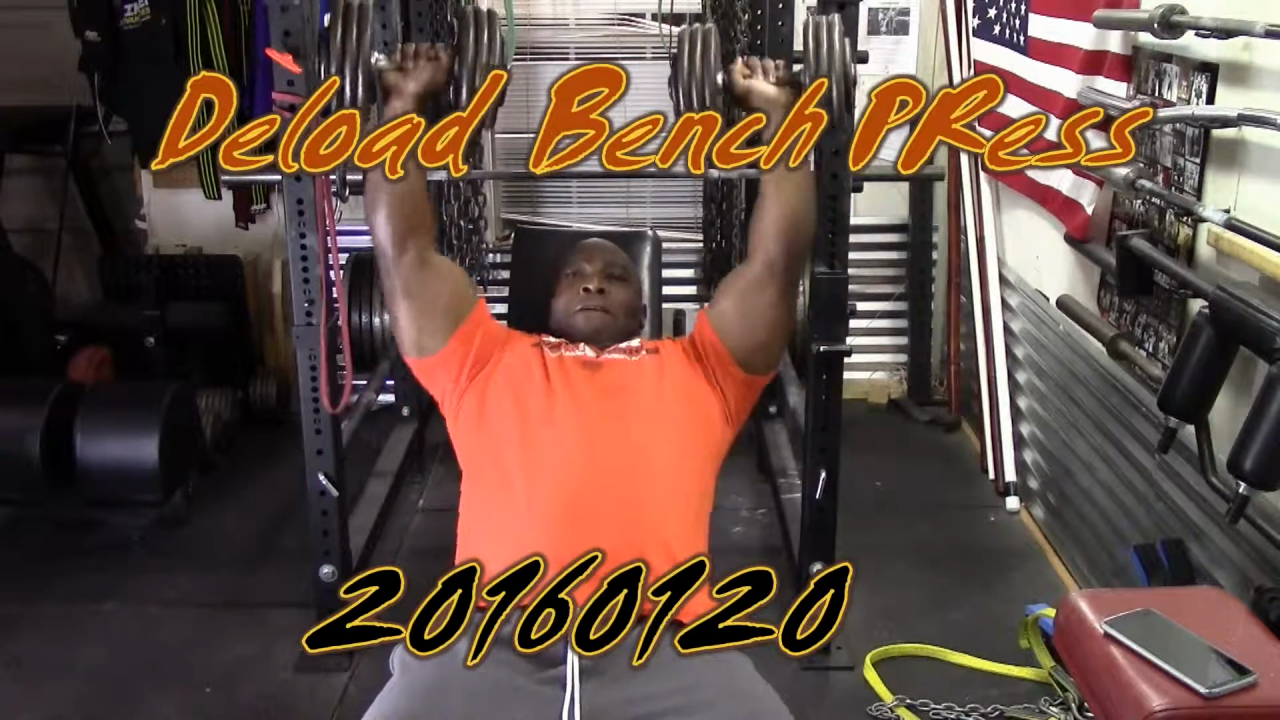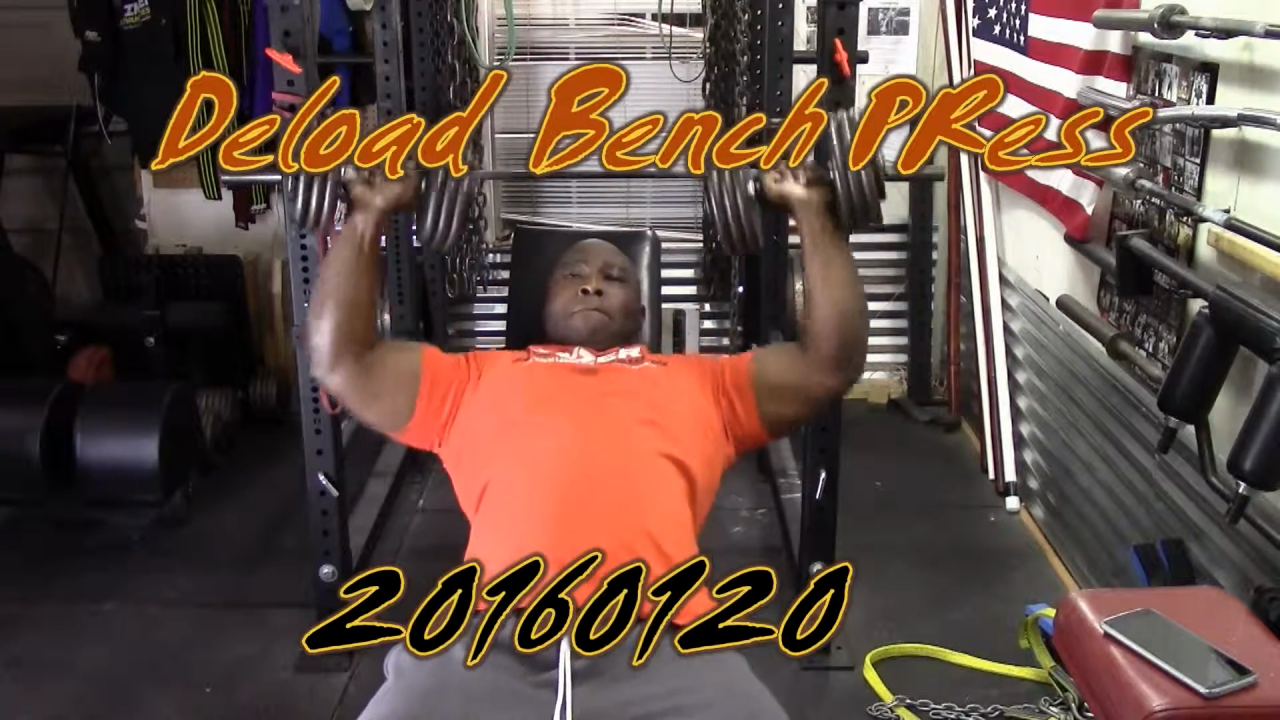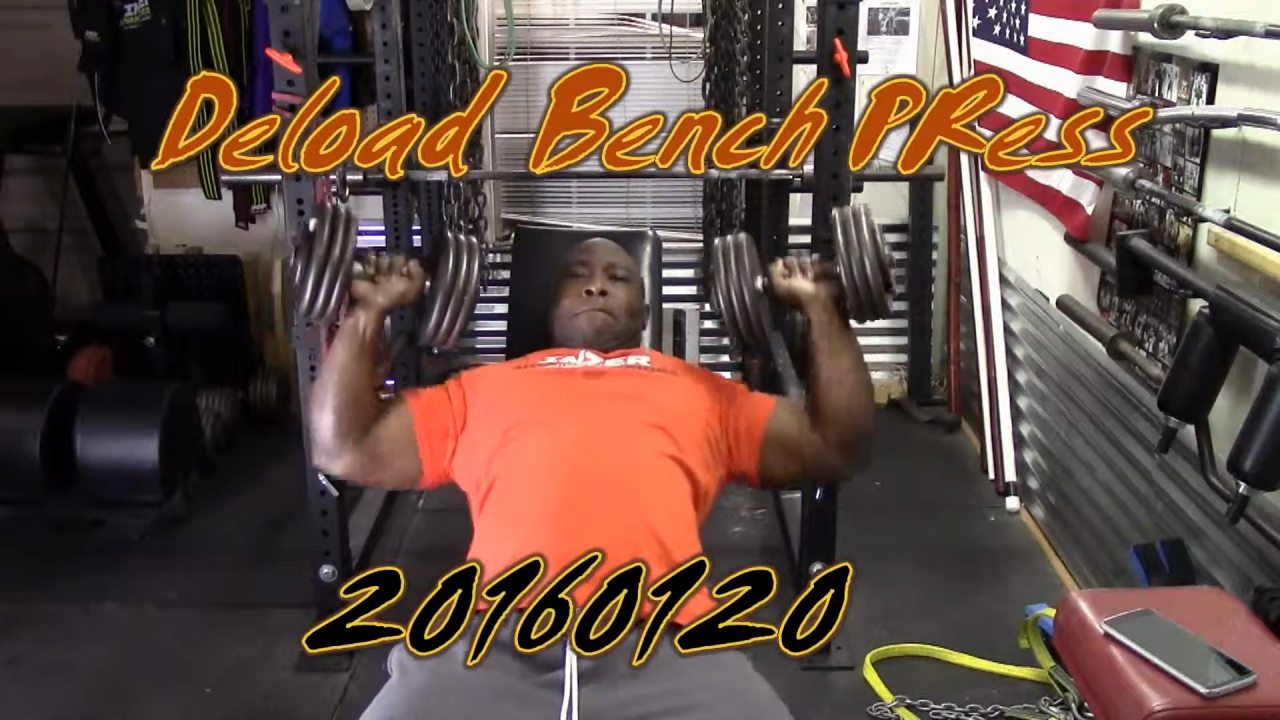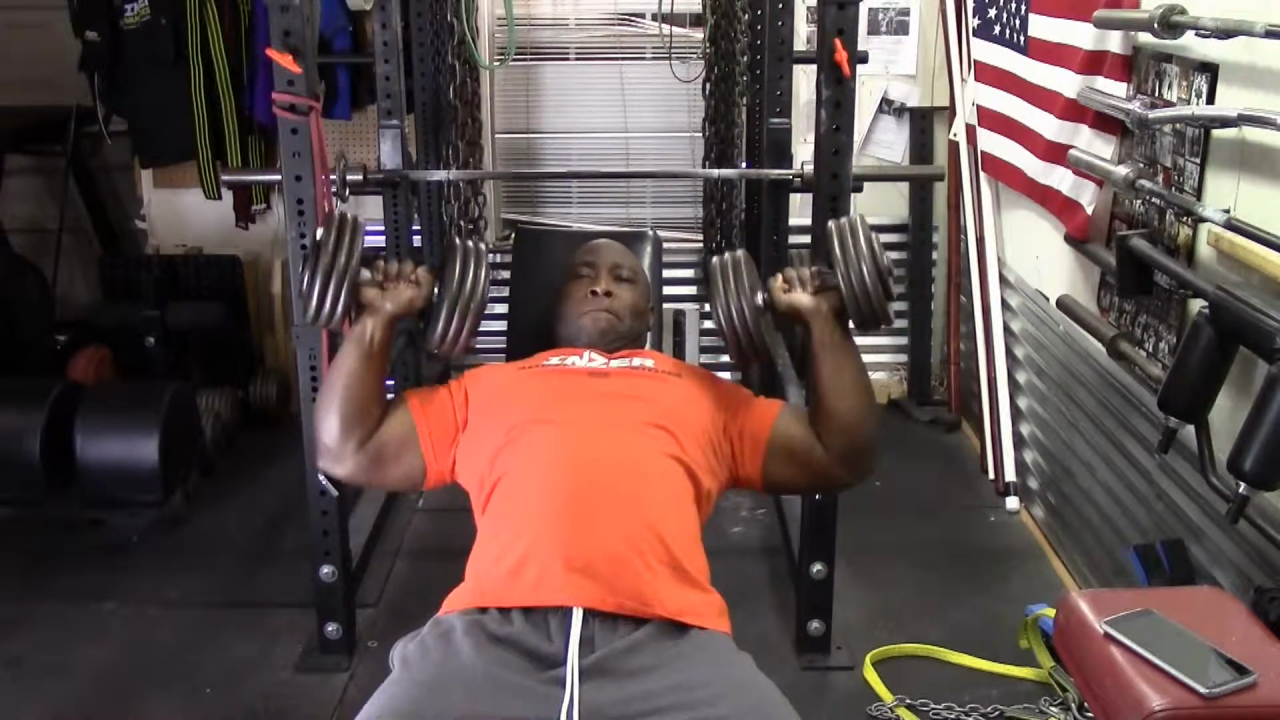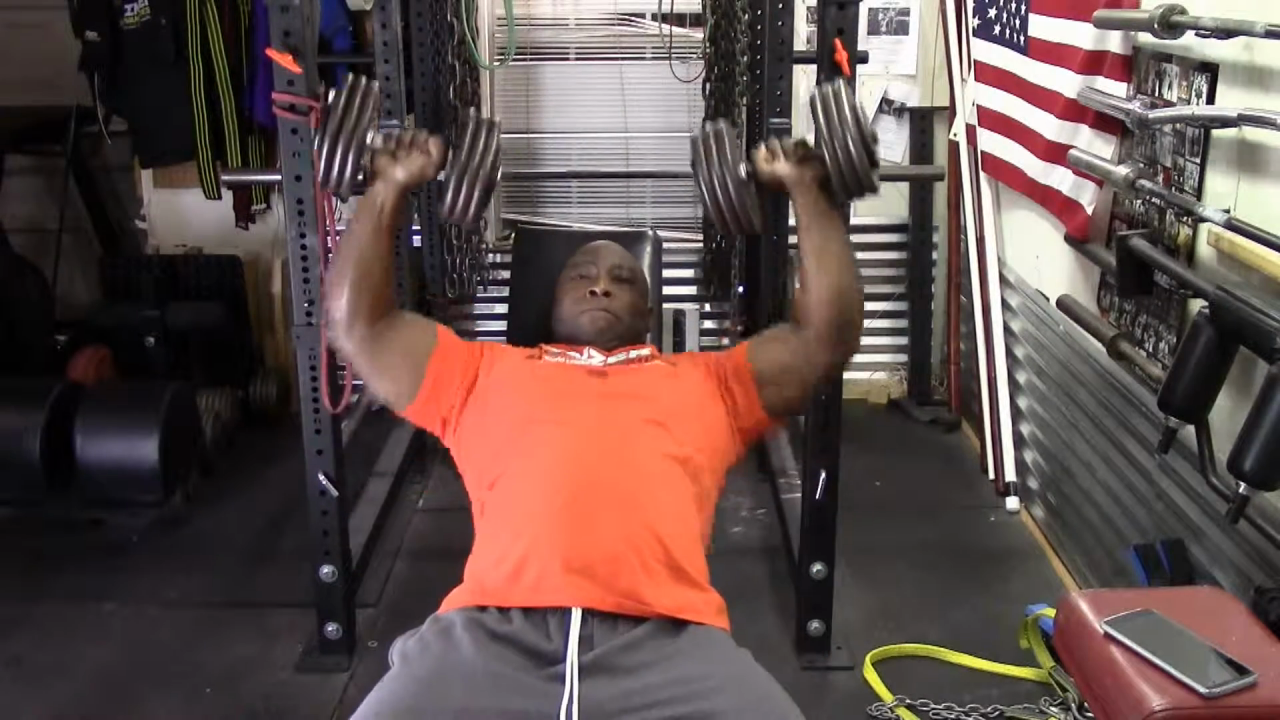
dt=0.3s
person 1, frame 1
left shoulder: (696, 376)
right shoulder: (491, 367)
left elbow: (777, 257)
right elbow: (405, 247)
left wrist: (776, 109)
right wrist: (404, 103)
left hip: (661, 642)
right hip: (493, 639)
person 1, frame 2
left shoulder: (699, 382)
right shoulder: (478, 379)
left elbow: (833, 361)
right elbow: (338, 360)
left wrist: (812, 216)
right wrist: (367, 217)
left hip: (659, 643)
right hip: (490, 641)
person 1, frame 3
left shoulder: (700, 390)
right shoulder: (484, 388)
left elbow: (837, 447)
right elbow: (343, 448)
left wrist: (820, 306)
right wrist: (368, 312)
left hip: (661, 642)
right hip: (493, 637)
person 1, frame 4
left shoulder: (703, 393)
right shoulder: (486, 388)
left elbow: (843, 458)
right elbow: (347, 451)
left wrist: (821, 316)
right wrist: (376, 316)
left hip: (664, 639)
right hip: (494, 631)
person 1, frame 5
left shoulder: (704, 383)
right shoulder: (488, 375)
left elbow: (829, 333)
right elbow: (357, 324)
left wrist: (804, 190)
right wrist: (390, 191)
left hip: (664, 637)
right hip: (493, 628)
